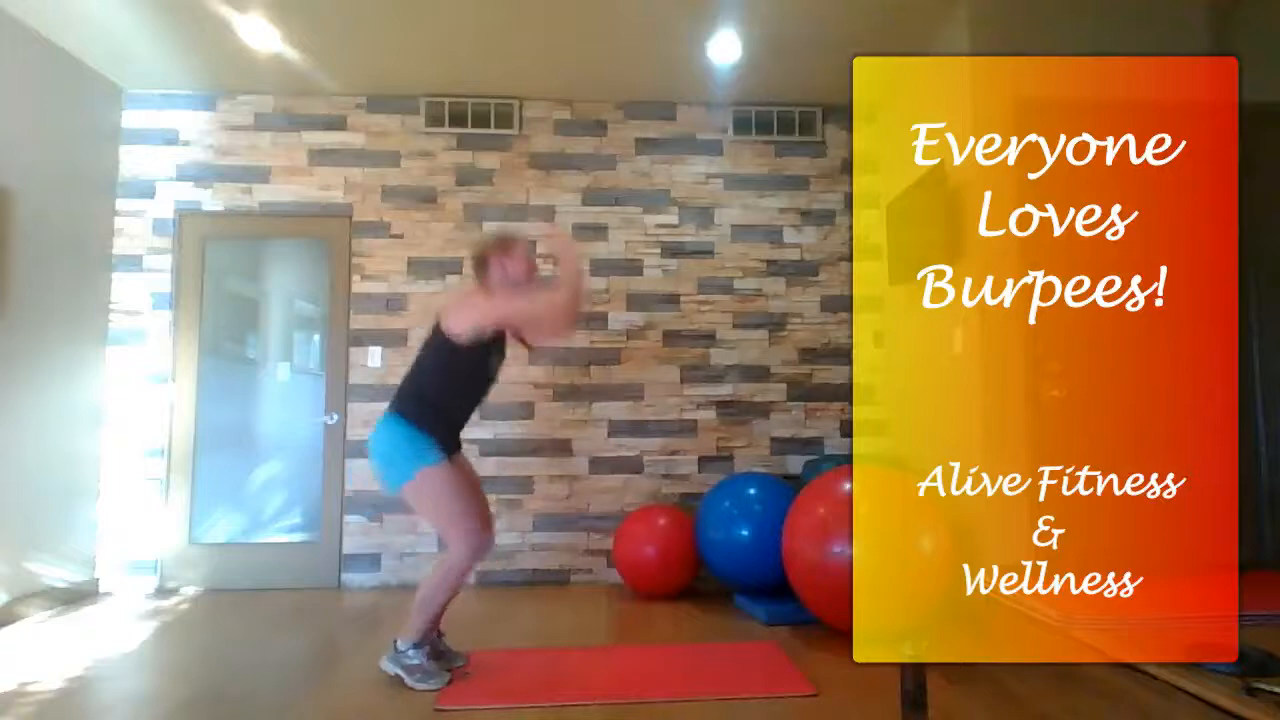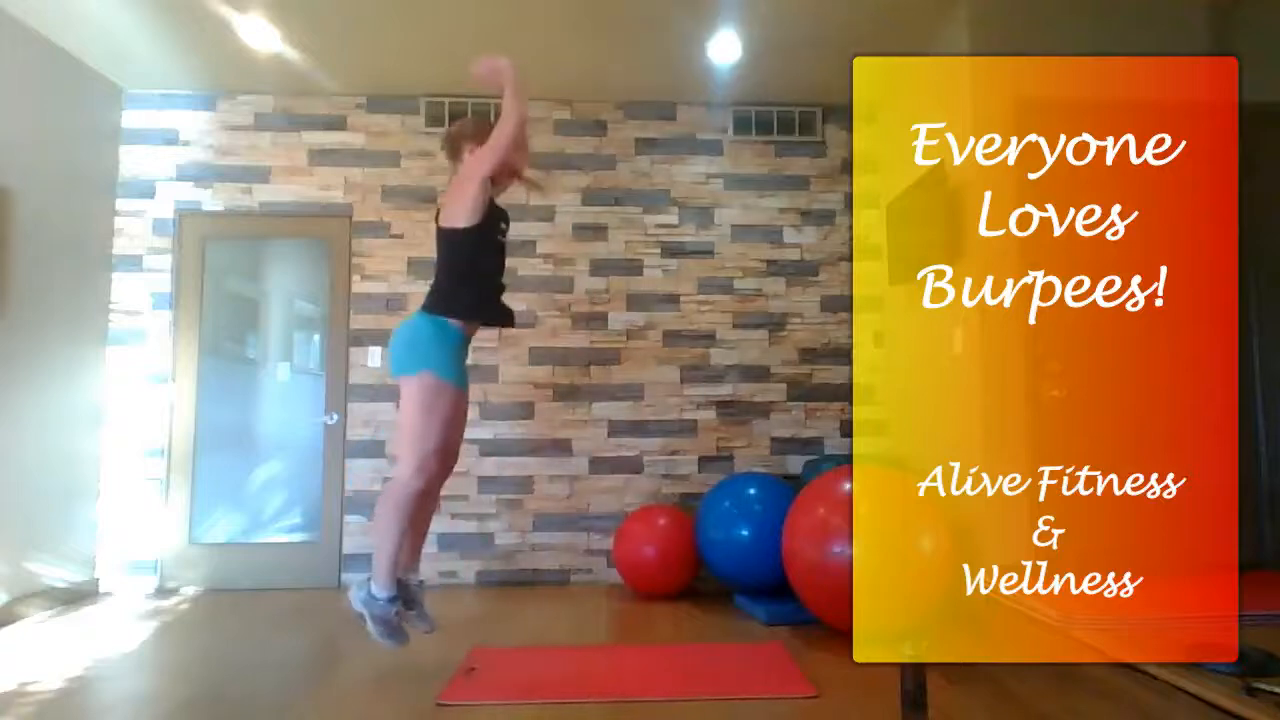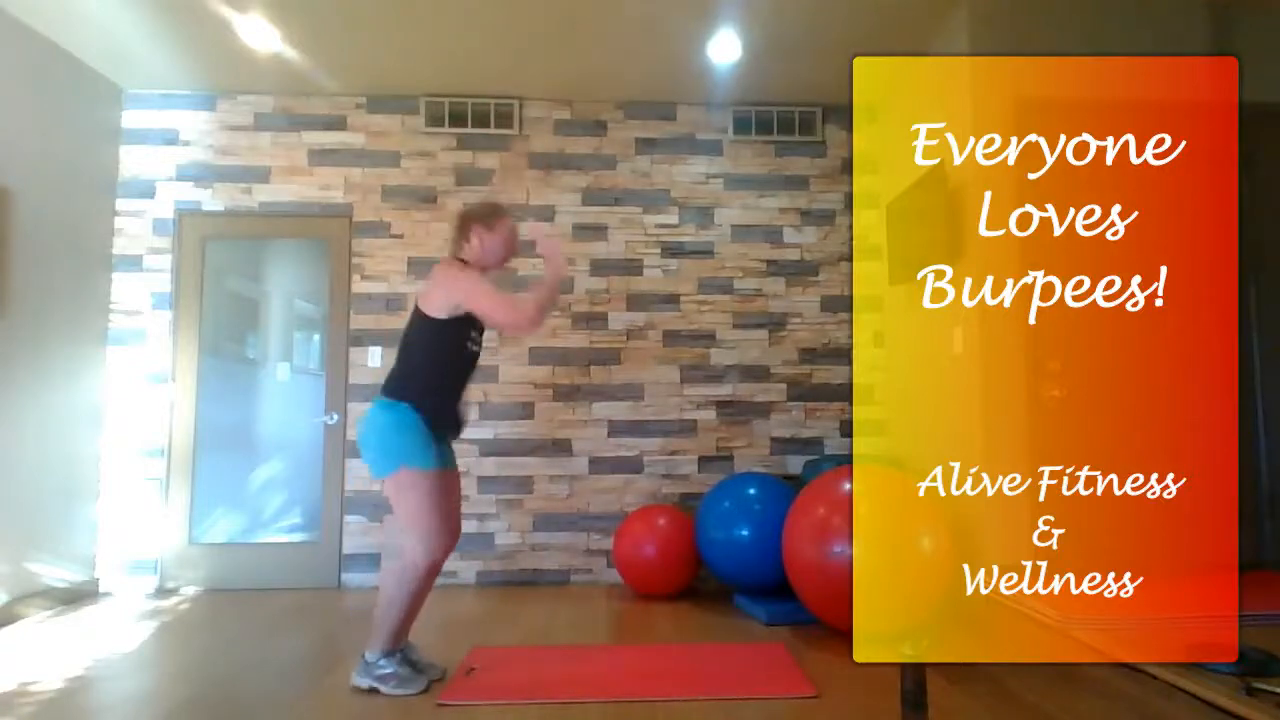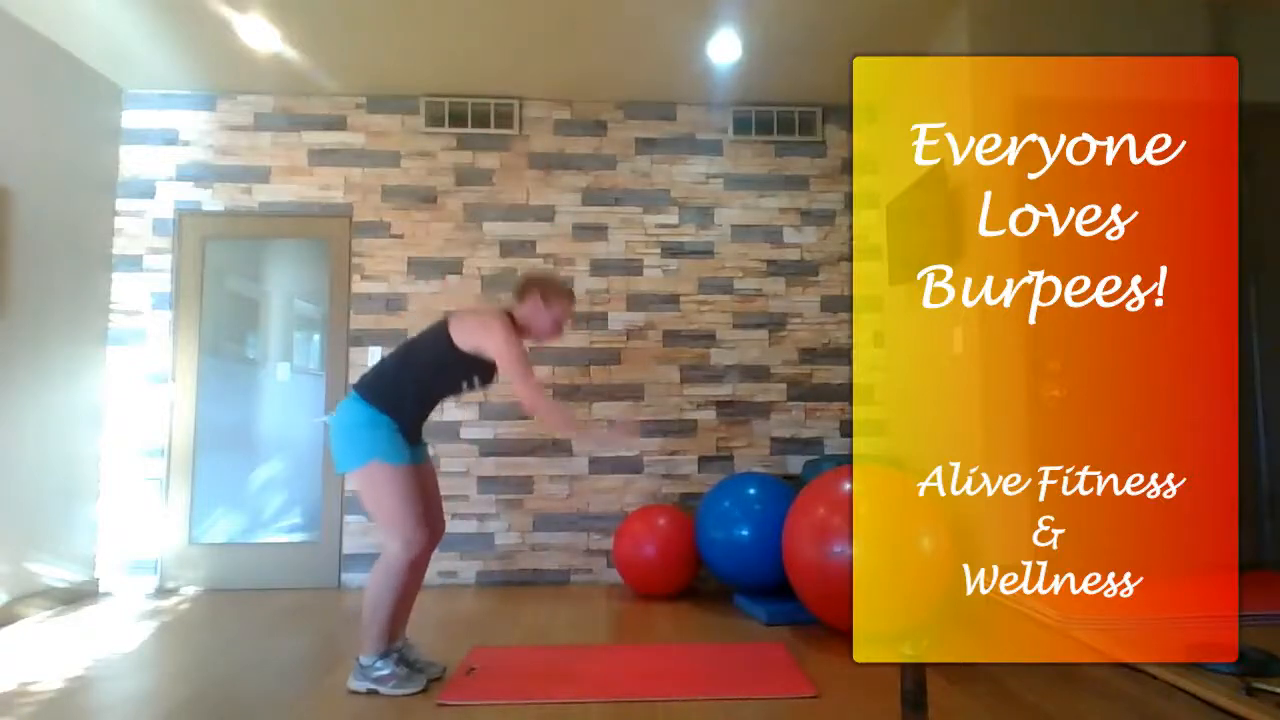
dt=0.3s
person 1, frame 1
left shoulder: (502, 310)
right shoulder: (478, 305)
left elbow: (560, 322)
right elbow: (561, 312)
left wrist: (563, 277)
right wrist: (569, 262)
left hip: (434, 440)
right hip: (406, 441)
left knee: (472, 536)
right knee: (469, 543)
left ankle: (424, 635)
right ankle: (407, 651)
person 1, frame 2
left shoulder: (478, 194)
right shoulder: (469, 188)
left elbow: (518, 157)
right elbow: (512, 129)
left wrist: (499, 83)
right wrist: (505, 77)
left hip: (446, 342)
right hip: (432, 339)
left knee: (436, 470)
right knee: (417, 467)
left ankle: (402, 579)
right ankle: (378, 587)
person 1, frame 3
left shoulder: (466, 286)
right shoulder: (455, 279)
left elbow: (516, 312)
right elbow: (524, 320)
left wrist: (549, 280)
right wrist: (555, 274)
left hip: (427, 424)
right hip: (398, 423)
left knee: (439, 540)
right knee: (425, 547)
left ankle: (393, 647)
right ankle: (374, 660)
person 1, frame 4
left shoulder: (503, 335)
right shoulder: (494, 329)
left elbow: (541, 405)
right elbow: (537, 405)
left wrist: (586, 428)
right wrist: (598, 433)
left hip: (394, 421)
right hip: (368, 422)
left knee: (424, 535)
right knee: (405, 544)
left ankle: (391, 643)
right ankle: (370, 663)
